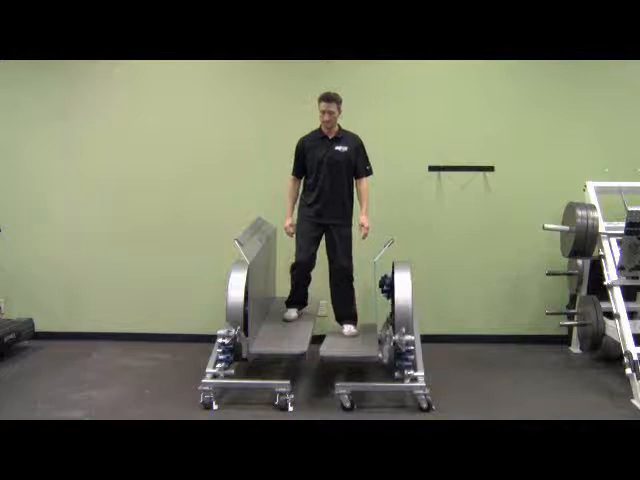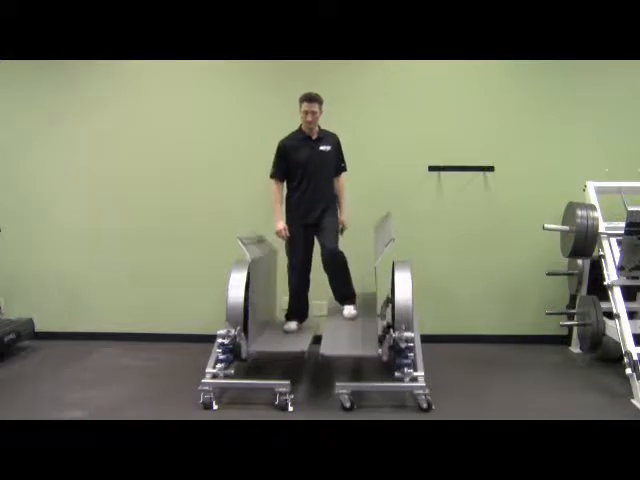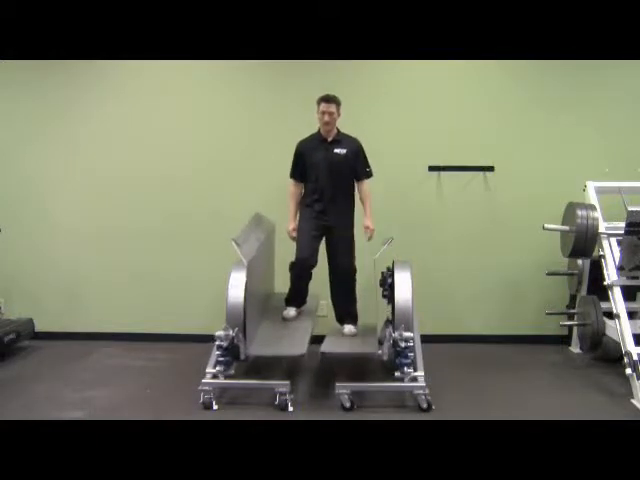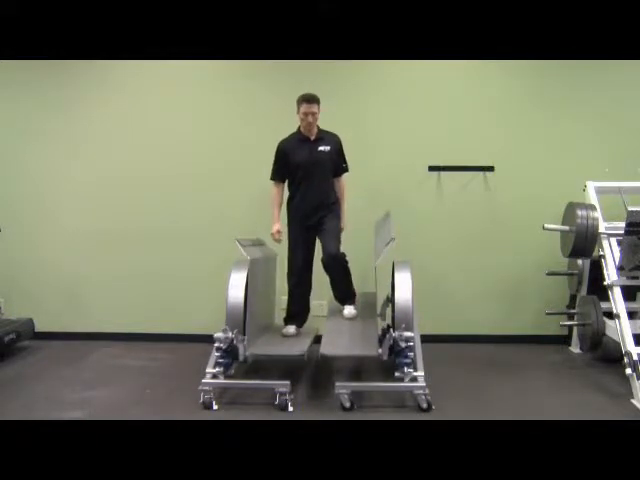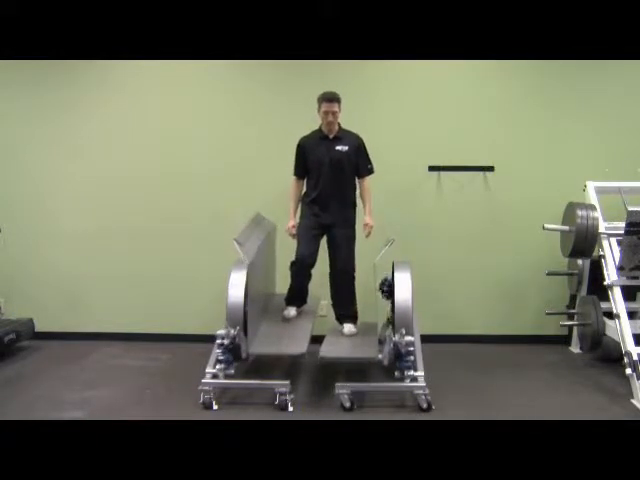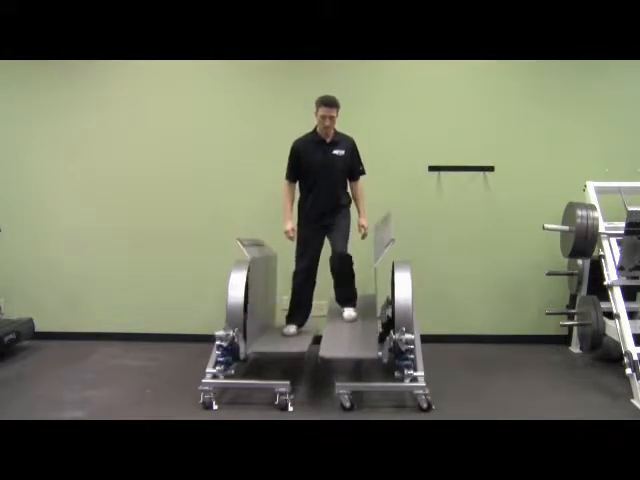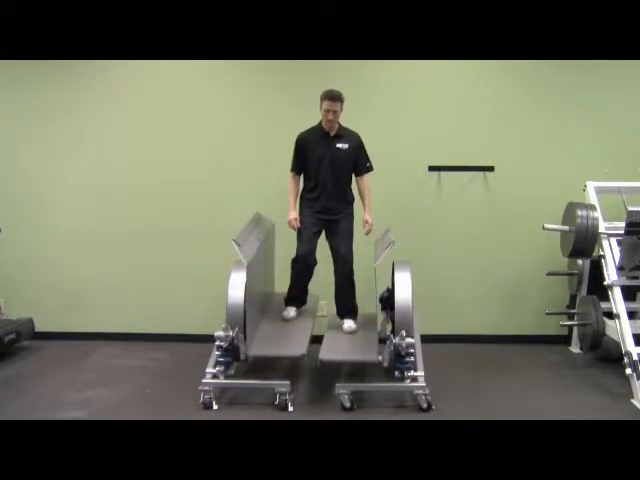
dt=0.7s
person 1, frame 1
left shoulder: (353, 142)
right shoulder: (306, 142)
left elbow: (362, 179)
right elbow: (295, 179)
left wrist: (364, 213)
right wrist: (289, 214)
left hip: (340, 217)
right hip: (309, 214)
left knee: (342, 267)
right knee: (302, 261)
left ankle: (347, 319)
right ankle: (295, 304)
person 1, frame 2
left shoulder: (332, 141)
right shoulder: (287, 144)
left elbow: (337, 178)
right elbow: (277, 183)
left wrist: (342, 211)
right wrist: (279, 219)
left hip: (326, 212)
right hip: (298, 216)
left knee: (332, 252)
right knee: (298, 266)
left ankle: (347, 301)
right ankle: (296, 315)
person 1, frame 3
left shoulder: (352, 146)
right shoulder: (304, 146)
left elbow: (362, 182)
right elbow: (297, 184)
left wrist: (368, 216)
right wrist: (292, 219)
left hip: (341, 217)
right hip: (311, 214)
left knee: (343, 268)
right knee: (303, 260)
left ankle: (347, 319)
right ankle: (294, 302)
person 1, frame 4
left shoulder: (333, 141)
right shoulder: (286, 146)
left elbow: (338, 179)
right elbow: (278, 185)
left wrist: (342, 213)
right wrist: (276, 220)
left hip: (328, 213)
right hip: (299, 217)
left knee: (333, 255)
right knee: (298, 269)
left ankle: (348, 300)
right ankle: (294, 319)
person 1, frame 5
left shoulder: (354, 142)
right shoulder: (306, 143)
left elbow: (363, 179)
right elbow: (298, 180)
left wrist: (368, 213)
right wrist: (292, 215)
left hip: (343, 215)
right hip: (312, 212)
left knee: (343, 268)
right knee: (302, 260)
left ankle: (347, 318)
right ankle: (294, 302)
person 1, frame 6
left shoulder: (348, 144)
right shoulder: (300, 146)
left elbow: (355, 181)
right elbow: (290, 184)
left wrist: (362, 214)
right wrist: (288, 219)
left hip: (339, 212)
right hip: (310, 216)
left knee: (340, 254)
right knee: (305, 267)
left ankle: (348, 303)
right ankle: (295, 319)
person 1, frame 7
left shoulder: (353, 139)
right shoulder: (305, 139)
left elbow: (361, 176)
right elbow: (295, 175)
left wrist: (367, 211)
right wrist: (292, 208)
left hip: (341, 211)
right hip: (311, 208)
left knee: (344, 261)
right knee: (304, 256)
left ankle: (348, 315)
right ankle: (294, 302)
